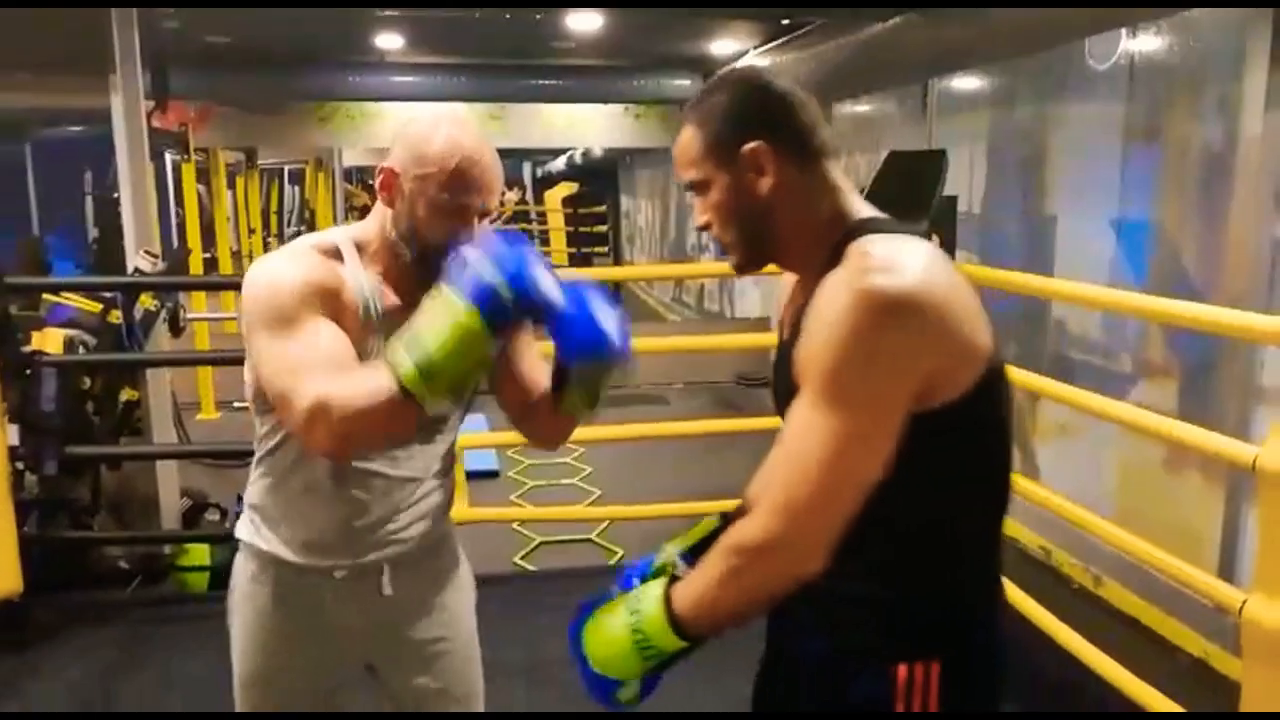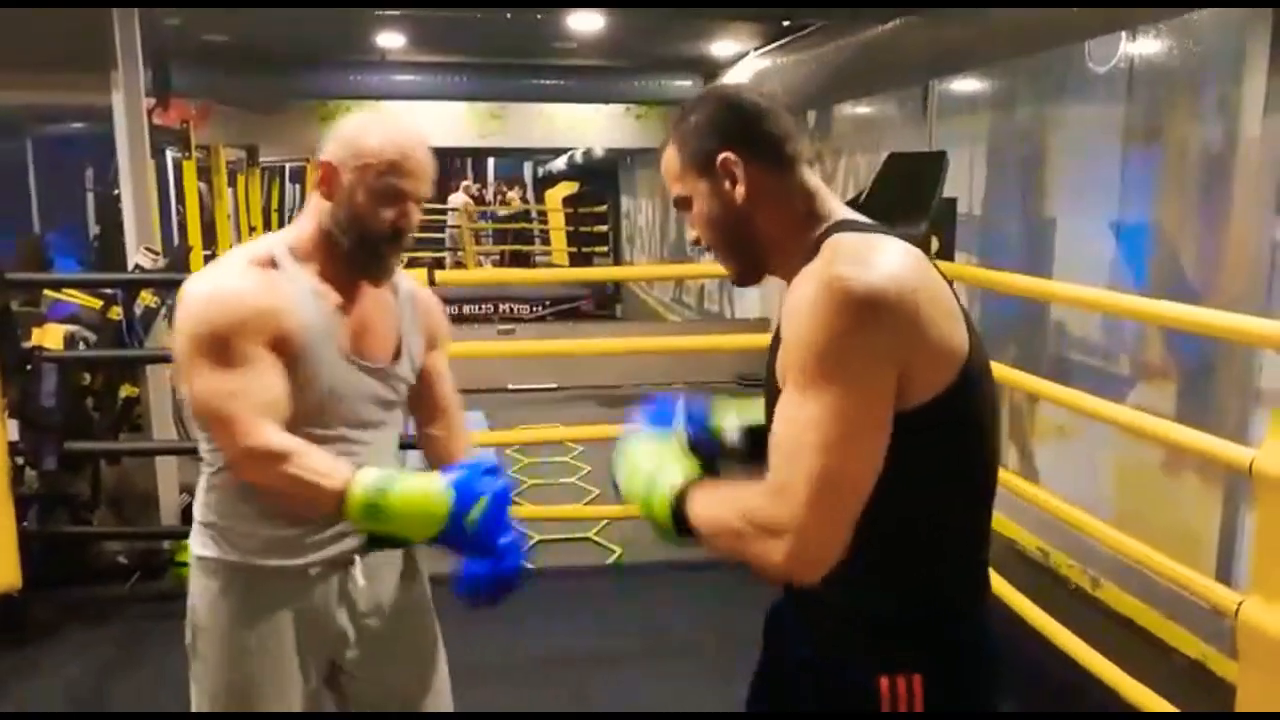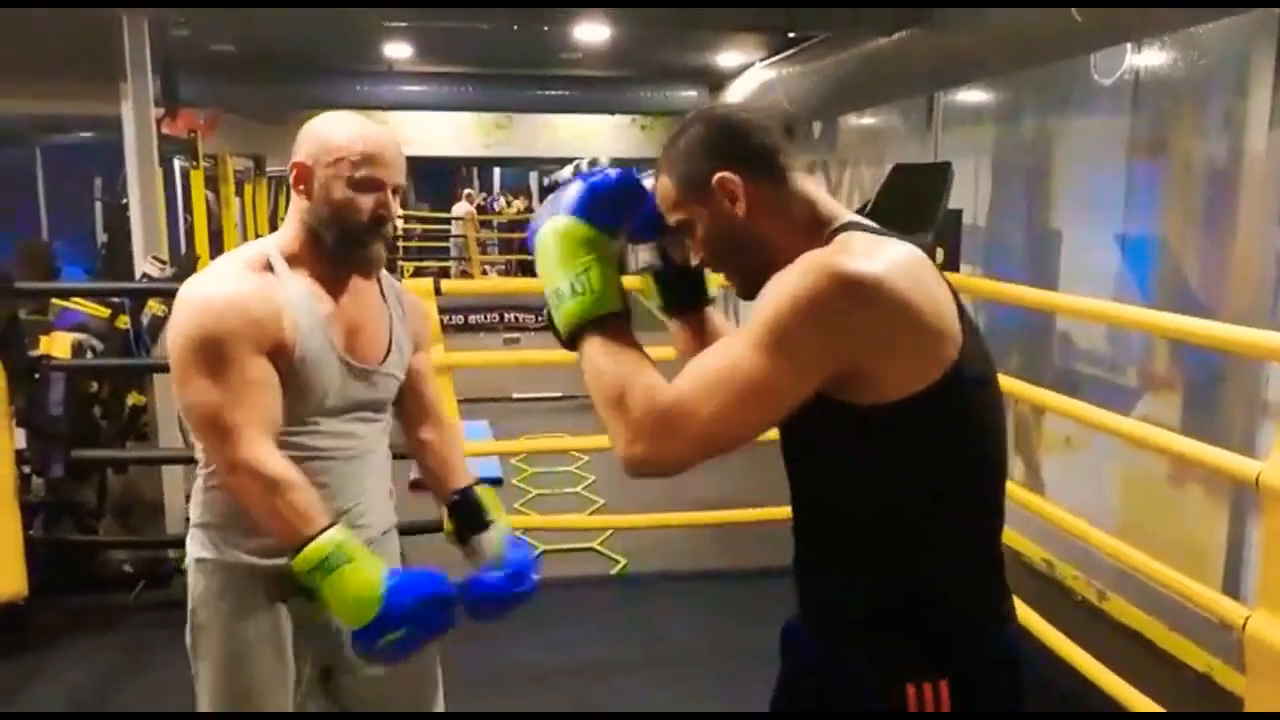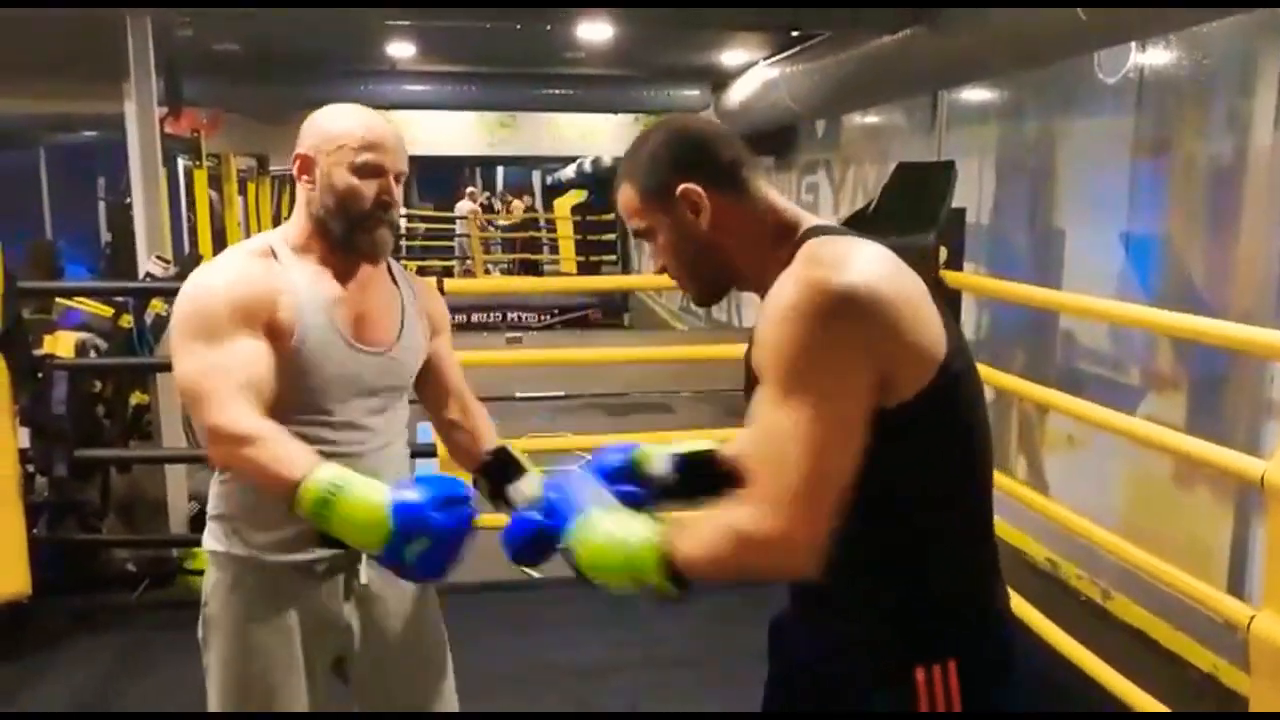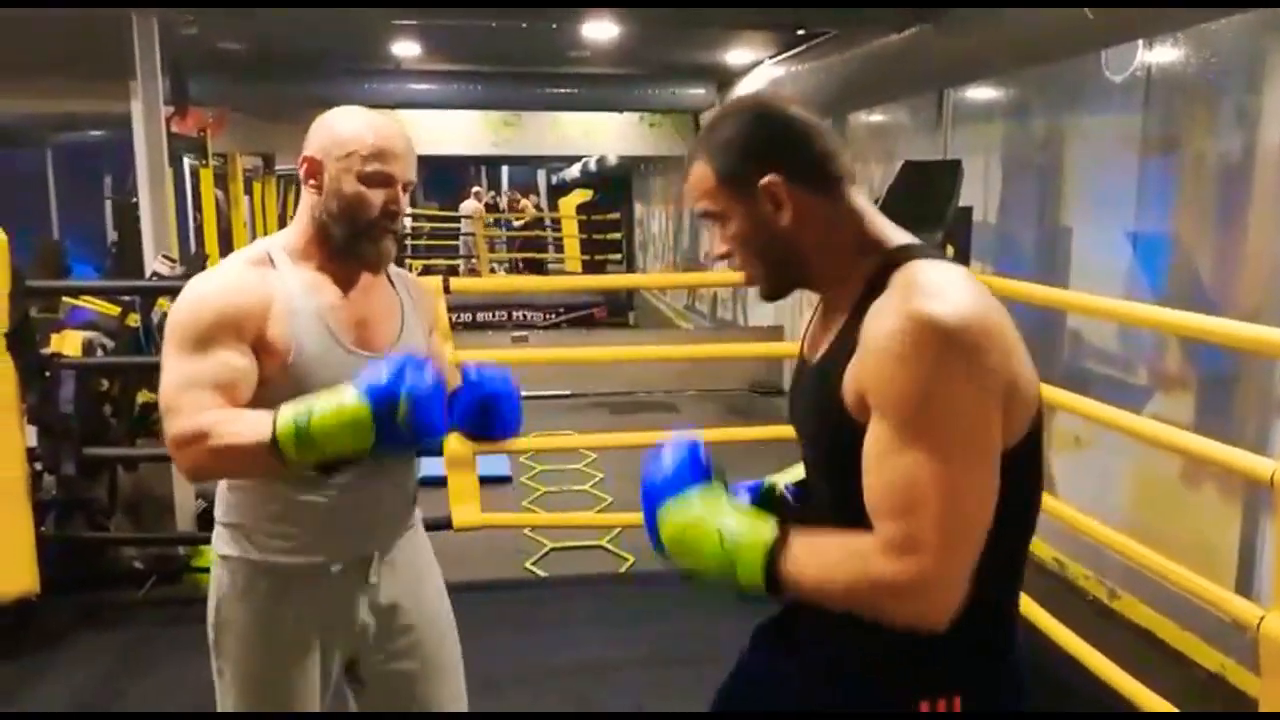
dt=0.3s
person 1, frame 1
left shoulder: (878, 293)
right shoulder: (817, 286)
left elbow: (784, 542)
left wrist: (654, 624)
right wrist: (685, 559)
left hip: (907, 665)
right hip: (830, 627)
person 1, frame 2
left shoulder: (847, 287)
right shoulder: (837, 272)
left elbow: (795, 537)
left wrist: (674, 489)
right wrist: (733, 436)
left hip: (897, 668)
person 1, frame 3
left shoulder: (843, 281)
right shoulder: (839, 273)
left elbow: (652, 436)
right elbow: (733, 391)
left wrist: (580, 292)
right wrist: (672, 277)
person 1, frame 4
left shoulder: (827, 291)
right shoulder: (786, 280)
left elbow: (780, 536)
left wrist: (620, 539)
right wrist: (655, 467)
left hip: (914, 667)
right hip: (842, 637)
person 1, frame 5
left shoulder: (926, 324)
right shoulder: (842, 303)
left elbow: (921, 581)
left wrist: (726, 534)
right wrist: (784, 500)
left hip: (918, 685)
person 2, frame 1
left shoulder: (494, 287)
right shoulder: (297, 279)
left elbow: (544, 426)
right elbow: (330, 424)
left wrist: (585, 363)
right wrist: (462, 332)
left hip: (419, 570)
right hip: (295, 576)
person 2, frame 2
left shoulder: (415, 302)
right shoulder: (236, 296)
left elbow: (440, 428)
right elbow: (258, 452)
left wrist: (475, 518)
right wrist: (418, 504)
left hip: (383, 570)
right hip: (260, 582)
person 2, frame 3
left shoulder: (399, 304)
right shoulder: (229, 301)
left elbow: (428, 426)
right elbow: (247, 464)
left wrist: (483, 533)
right wrist: (353, 586)
left hip: (375, 569)
right hip: (254, 584)
person 2, frame 4
left shoulder: (415, 294)
right shoulder: (233, 288)
left elbow: (455, 410)
right elbow: (230, 434)
right wrist: (366, 511)
left hip: (390, 567)
right hip: (268, 576)
person 2, frame 5
left shoulder: (409, 293)
right shoulder: (233, 294)
left elbow: (440, 394)
right elbow: (193, 441)
left wrist: (473, 401)
right wrist: (343, 418)
left hip: (398, 563)
right hip: (278, 580)
